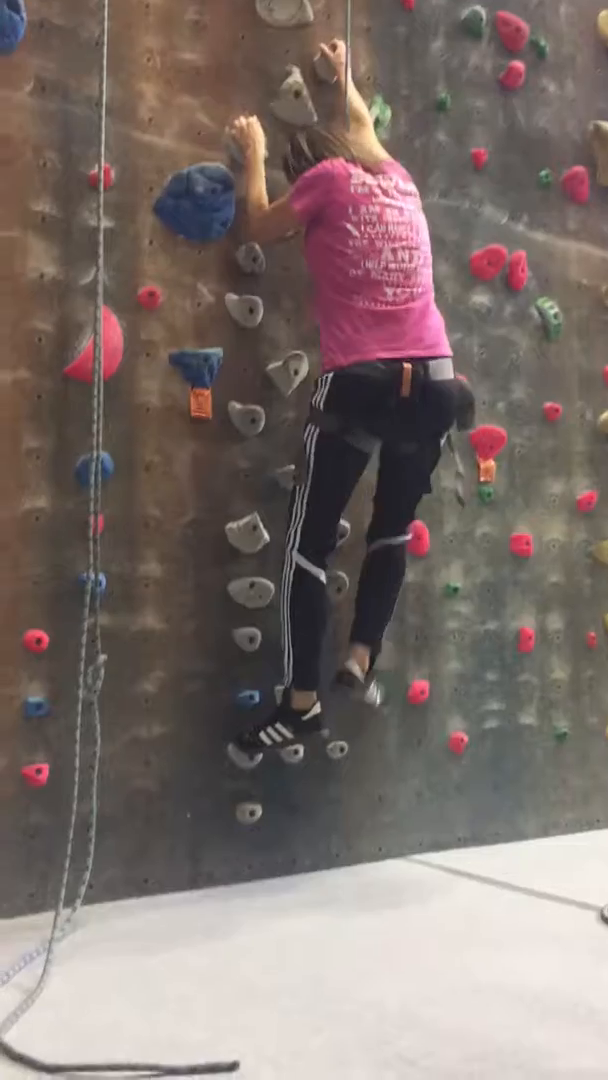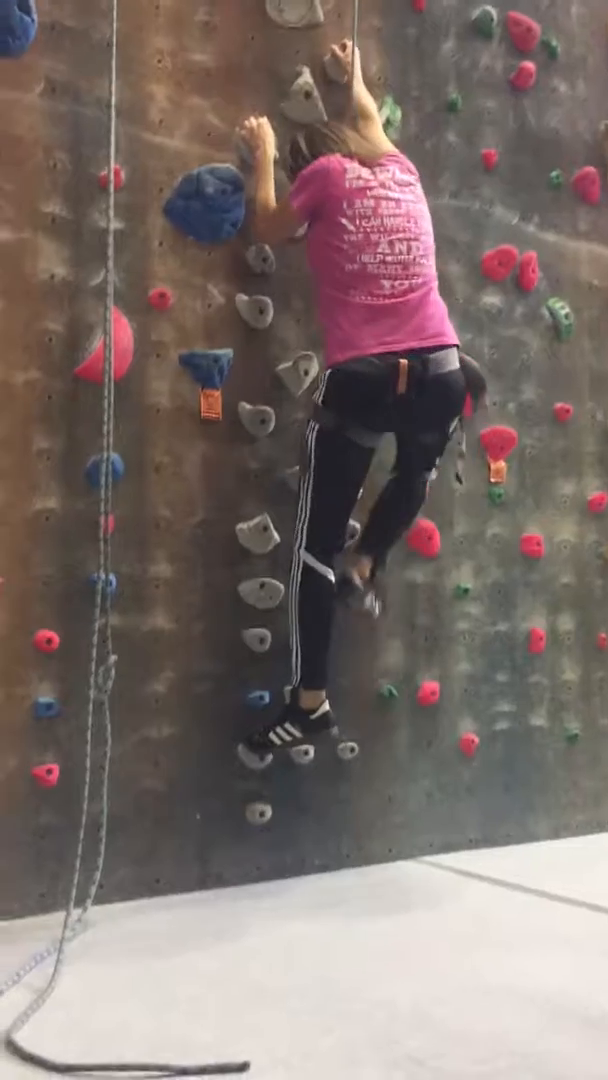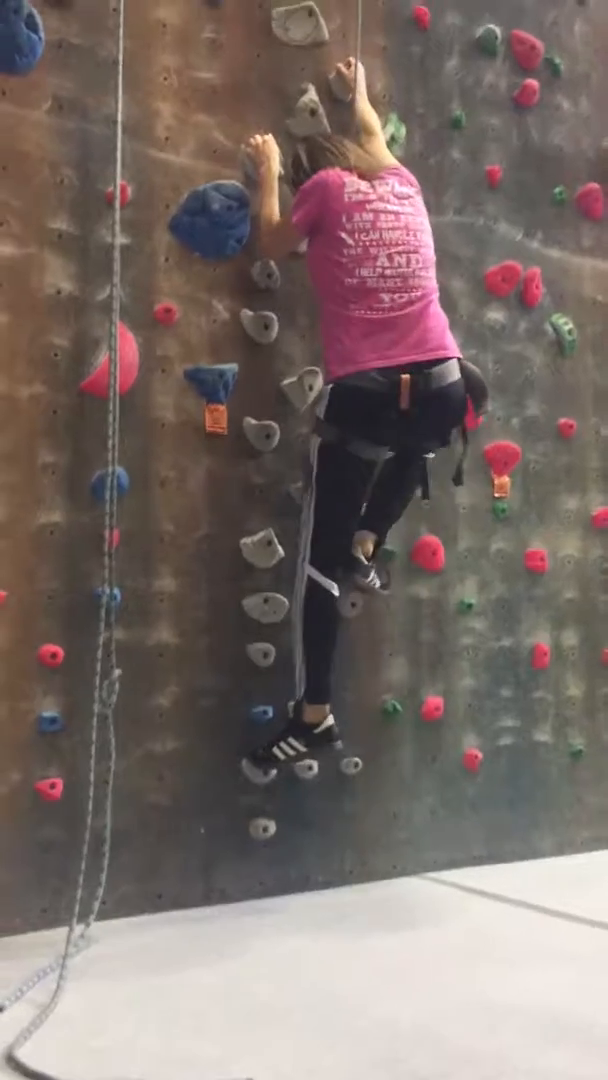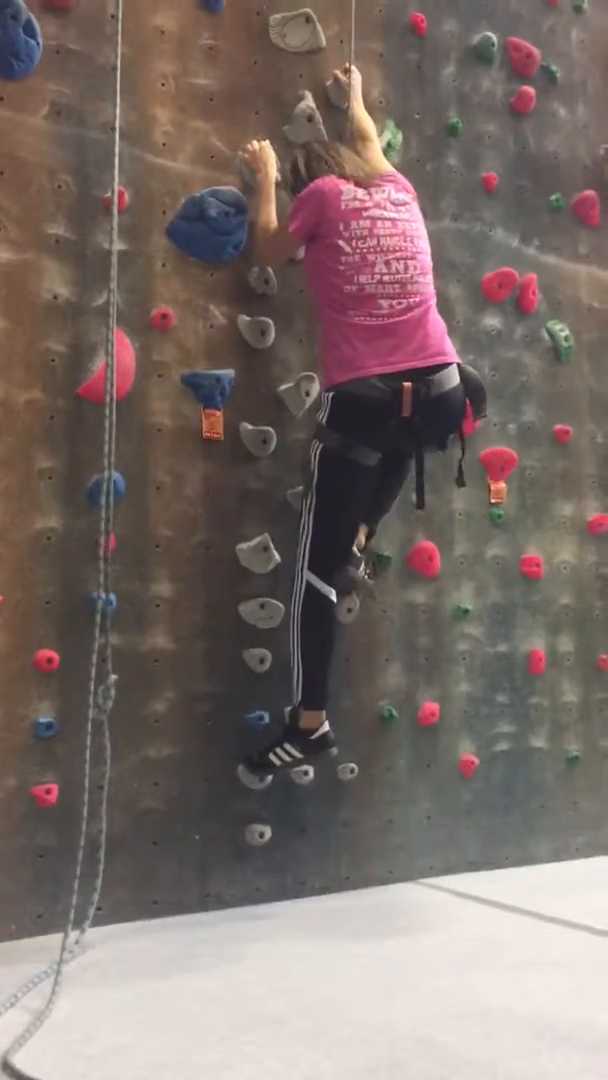
dt=0.2s
person 1, frame 1
left shoulder: (330, 179)
right shoulder: (400, 181)
left elbow: (260, 226)
right elbow: (362, 126)
left wrist: (254, 152)
right wrist: (344, 75)
left hip: (360, 384)
right hip: (432, 382)
left knee: (307, 546)
right knee: (393, 532)
left ankle: (300, 705)
right ankle: (361, 663)
person 1, frame 2
left shoulder: (328, 172)
right shoulder: (401, 172)
left elbow: (267, 228)
right elbow: (370, 122)
left wrist: (263, 154)
right wrist: (354, 73)
left hip: (362, 379)
right hip: (438, 373)
left knee: (314, 544)
right knee: (418, 464)
left ankle: (309, 704)
right ankle: (365, 568)
person 1, frame 3
left shoulder: (325, 186)
right shoulder: (403, 183)
left elbow: (271, 243)
right elbow: (373, 136)
left wrist: (268, 171)
right wrist: (359, 88)
left hip: (363, 393)
right hip: (439, 386)
left knee: (318, 559)
right knee: (417, 444)
left ankle: (313, 717)
right ankle: (367, 545)
person 1, frame 4
left shoulder: (324, 195)
right shoulder: (400, 191)
left elbow: (267, 251)
right elbow: (370, 143)
left wrist: (265, 177)
right wrist: (354, 94)
left hip: (362, 399)
right hip: (439, 392)
left knee: (315, 565)
left ankle: (308, 723)
right ankle: (360, 541)
